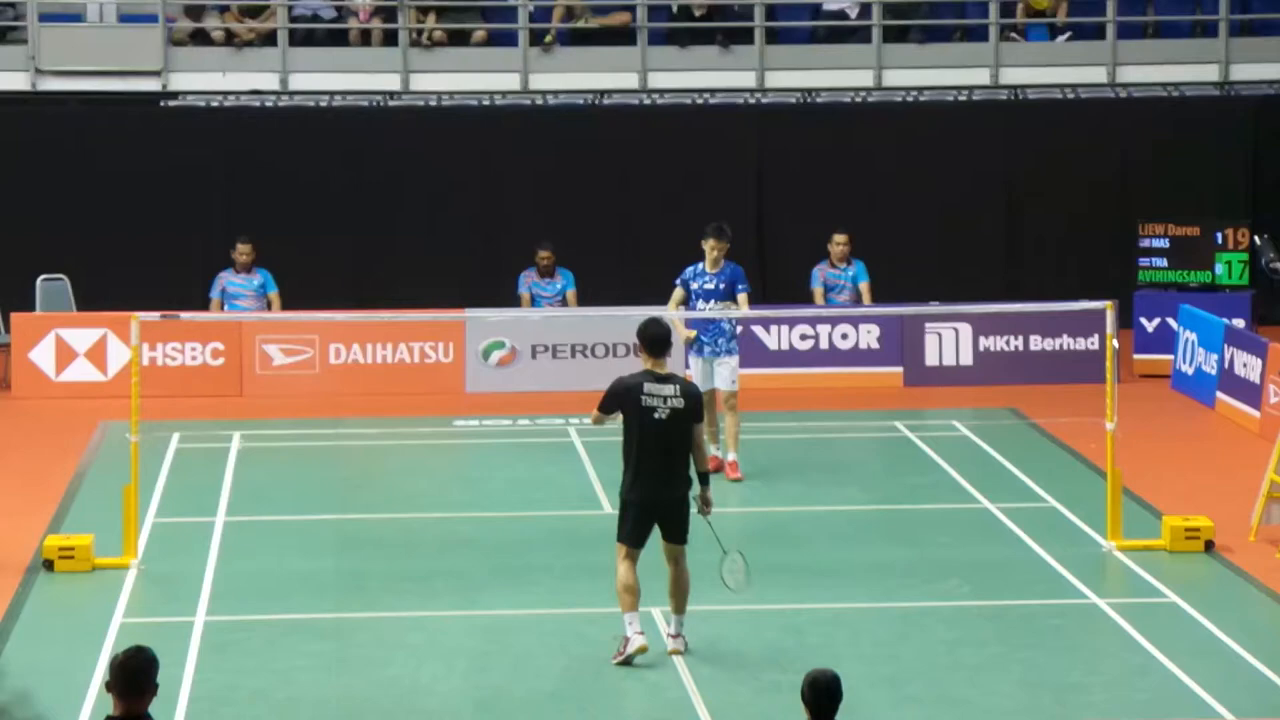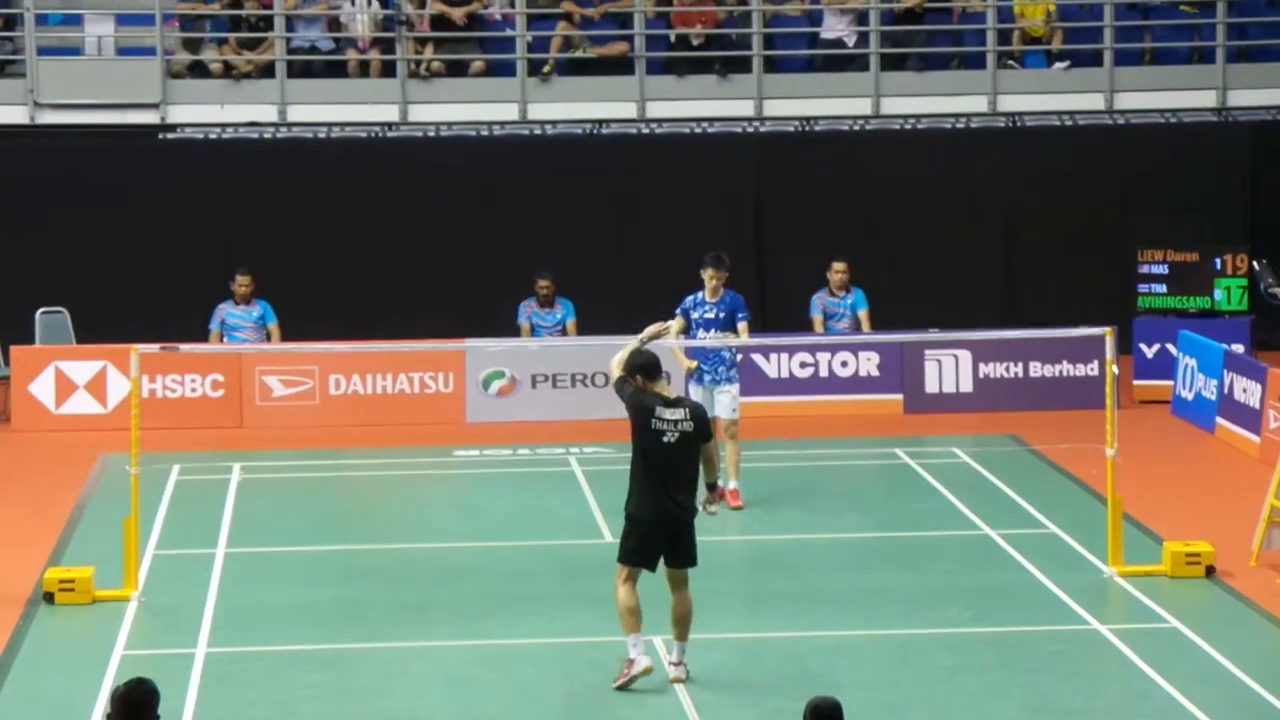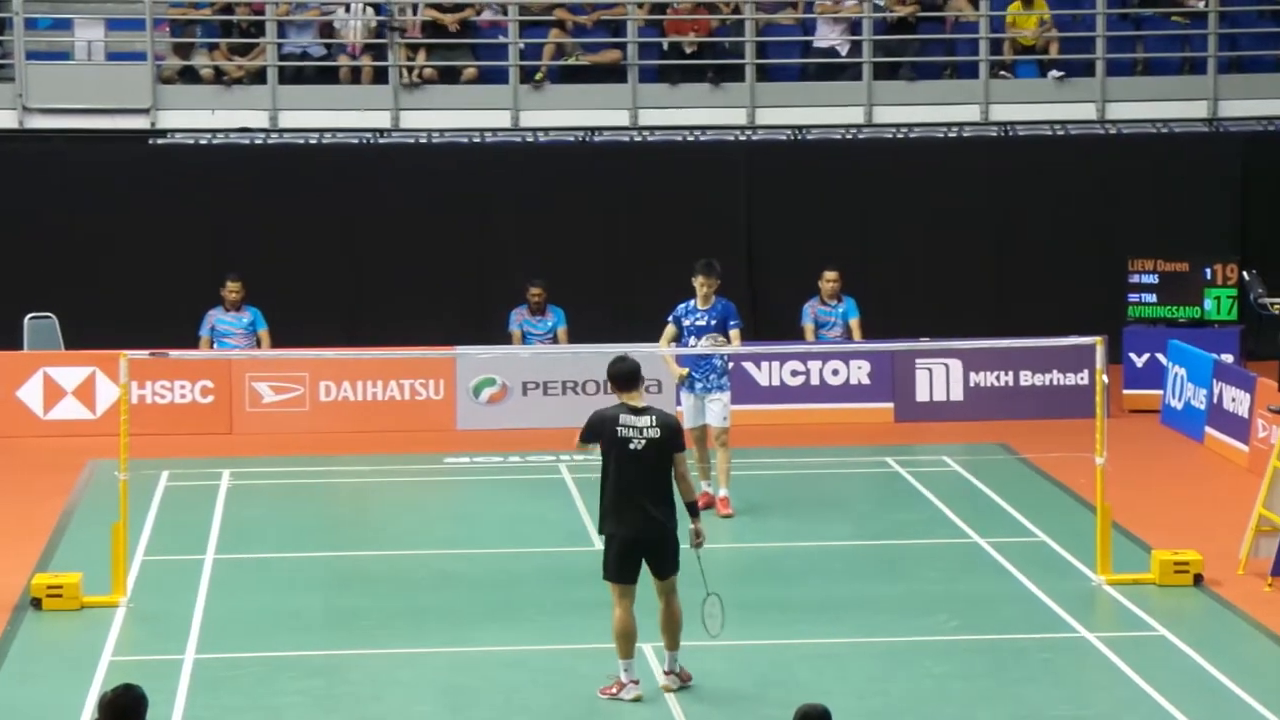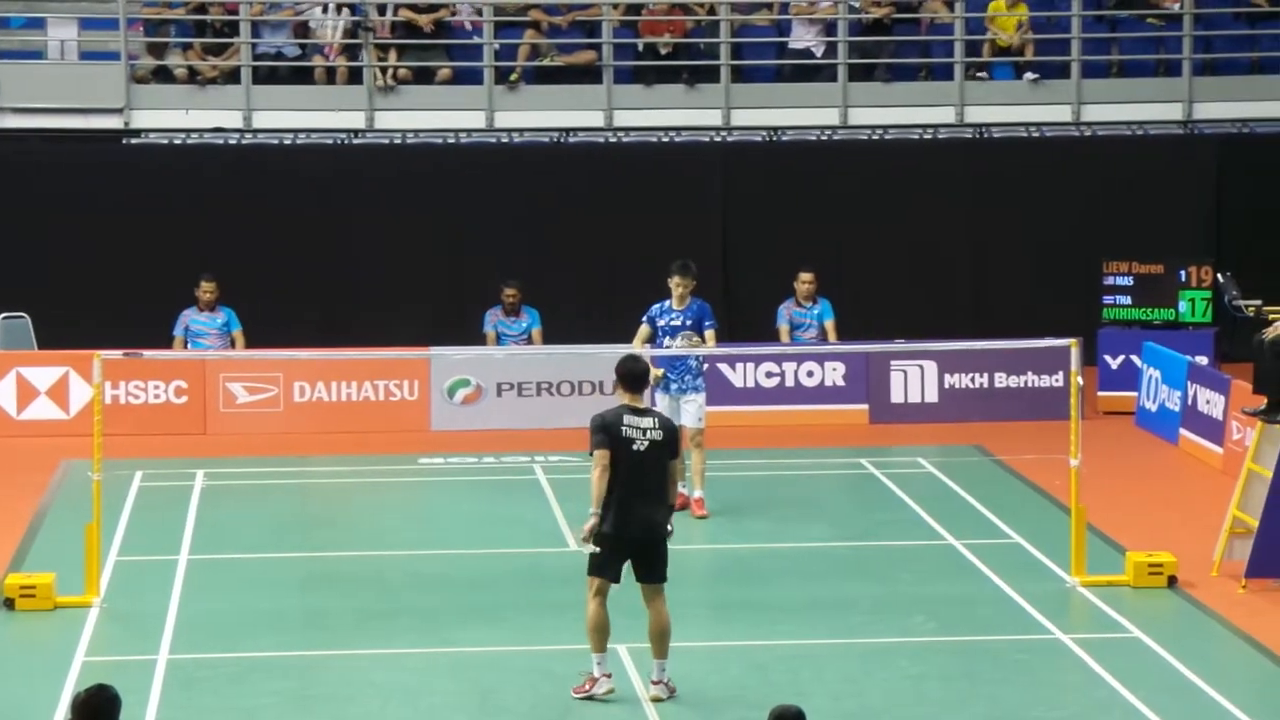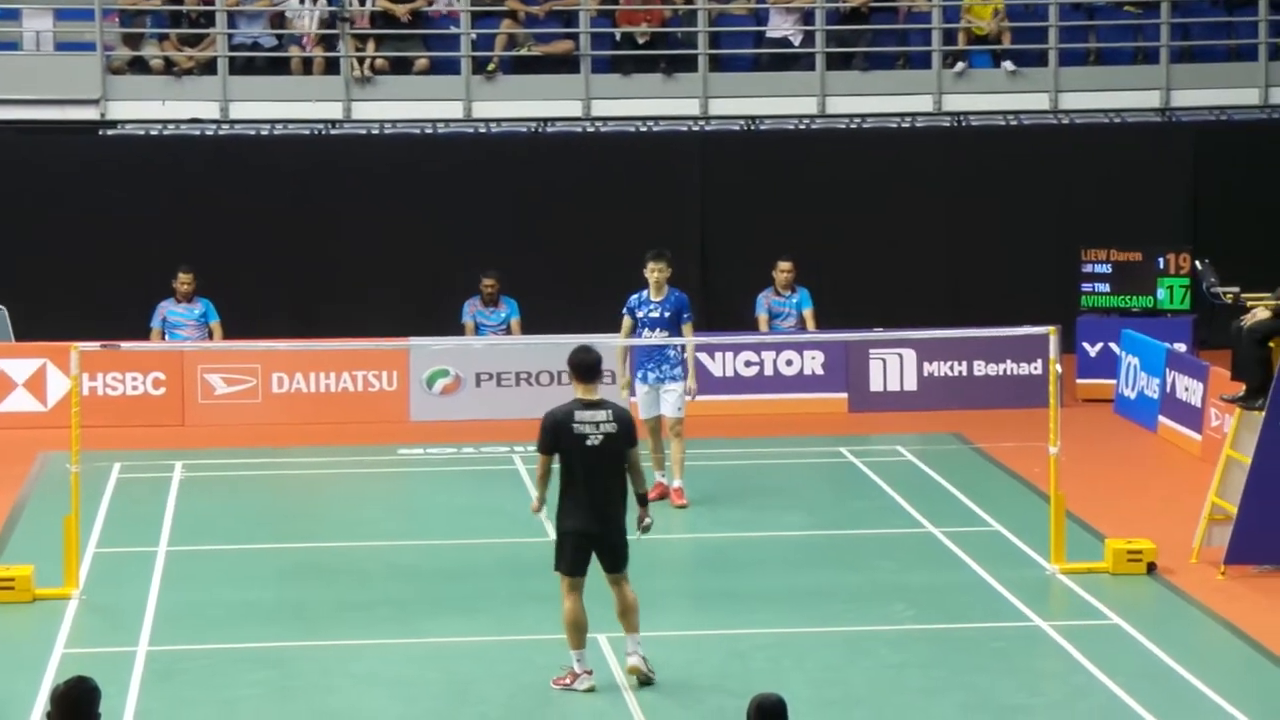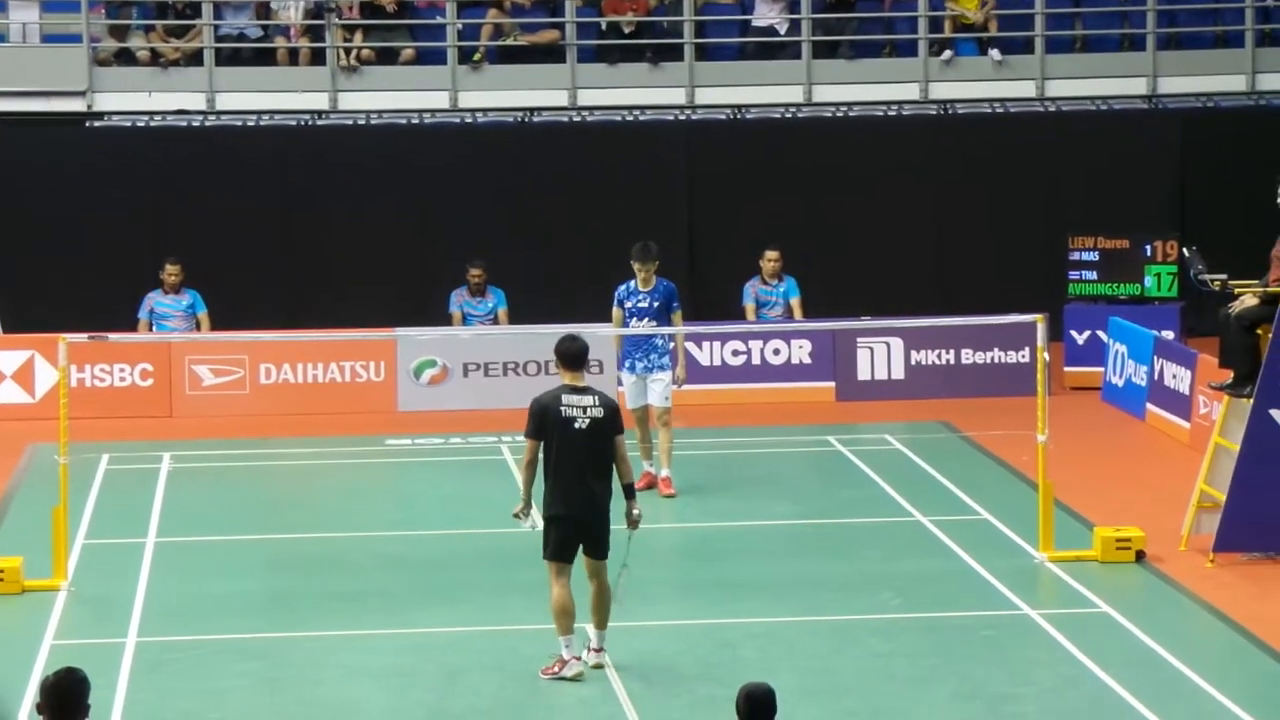
dt=0.5s
person 1, frame 1
left shoulder: (626, 386)
right shoulder: (689, 391)
left elbow: (597, 418)
right elbow: (698, 445)
left wrist: (617, 406)
right wrist: (705, 486)
left hip: (637, 491)
right hip: (676, 492)
left knee: (626, 559)
right knee: (677, 560)
left ankle: (633, 633)
right ankle: (676, 635)
person 1, frame 2
left shoulder: (640, 404)
right shoulder: (696, 411)
left elbow: (615, 365)
right elbow: (709, 458)
left wrist: (644, 336)
right wrist: (711, 489)
left hip: (644, 513)
right hip: (682, 514)
left knee: (625, 581)
right knee: (679, 586)
left ankle: (636, 656)
right ankle: (678, 662)
person 1, frame 3
left shoulder: (602, 419)
right shoulder: (668, 422)
left elbow: (580, 443)
right elbow: (681, 475)
right wrist: (695, 518)
left hip: (621, 528)
right hip: (661, 526)
left knee: (623, 602)
right knee: (668, 595)
left ankle: (628, 681)
right ankle: (671, 670)
person 1, frame 4
left shoulder: (605, 420)
right shoulder: (667, 426)
left elbow: (602, 467)
right elbow: (672, 479)
left wrist: (594, 514)
right wrist: (667, 515)
left hip: (614, 526)
right hip: (653, 528)
left knee: (597, 595)
right knee: (656, 600)
left ankle: (600, 675)
right ankle: (659, 680)
person 1, frame 5
left shoulder: (556, 418)
right shoulder: (622, 416)
left elbow: (543, 470)
right elbow: (635, 468)
left wrist: (539, 498)
right wrist: (644, 506)
left hip: (573, 520)
right hip: (612, 519)
left knee: (572, 592)
right knee: (621, 583)
left ankle: (580, 671)
right ankle: (635, 654)
person 1, frame 6
left shoulder: (543, 404)
right shoulder: (608, 404)
left elbow: (530, 457)
right elbow: (621, 457)
left wrist: (525, 498)
right wrist: (631, 499)
left hip: (560, 506)
right hip: (598, 505)
left knee: (560, 579)
right knee: (598, 574)
left ankle: (569, 657)
right ankle: (597, 649)
person 2, frame 1
left shoulder: (735, 272)
right shoulder: (691, 273)
left elbow: (744, 306)
right elbow: (672, 305)
left wrist: (738, 311)
right wrist: (682, 329)
left hip: (725, 346)
right hip: (698, 346)
left knee: (729, 401)
right knee: (706, 402)
left ankle: (732, 459)
right ankle: (714, 455)
person 2, frame 2
left shoulder: (734, 300)
right shoulder: (690, 302)
left elbow: (744, 334)
right elbow: (672, 334)
left wrist: (737, 341)
right wrist: (683, 359)
left hip: (725, 375)
right hip: (698, 375)
left knee: (730, 430)
left ankle: (733, 487)
person 2, frame 3
left shoulder: (726, 308)
right shoulder: (682, 310)
left elbow: (737, 343)
right elbow: (664, 342)
left wrist: (726, 346)
right wrist: (674, 367)
left hip: (717, 383)
right hip: (689, 383)
left knee: (720, 438)
right knee: (697, 439)
left ankle: (723, 495)
right ankle: (705, 491)
person 2, frame 4
left shoulder: (702, 309)
right shoulder: (657, 310)
left elbow: (712, 344)
right elbow: (638, 342)
left wrist: (701, 345)
right wrist: (649, 368)
left hip: (692, 384)
right hip: (665, 384)
left knee: (696, 439)
left ankle: (698, 496)
right ankle: (681, 492)
person 2, frame 5
left shoulder: (680, 300)
right shoulder: (635, 301)
left elbow: (688, 339)
right elbow: (625, 338)
left wrist: (691, 375)
right wrist: (622, 372)
left hip: (672, 374)
right hip: (644, 374)
left knee: (675, 428)
right knee: (652, 430)
left ankle: (677, 486)
right ankle: (660, 481)
person 2, frame 6
left shoulder: (668, 289)
right shoulder: (622, 291)
left elbow: (678, 328)
right elbow: (617, 330)
left wrist: (681, 363)
right wrist: (621, 360)
left hip: (660, 364)
right hip: (631, 365)
left knee: (662, 418)
right knee: (639, 419)
left ankle: (665, 475)
right ankle: (648, 471)
